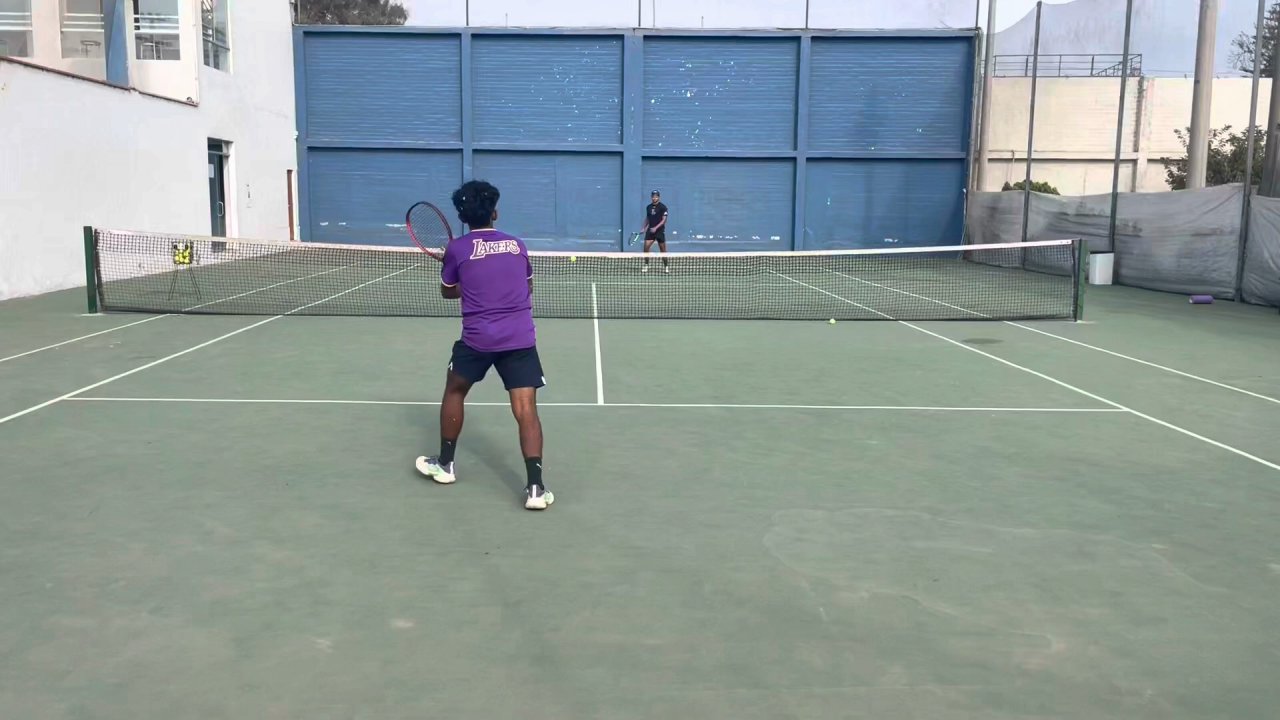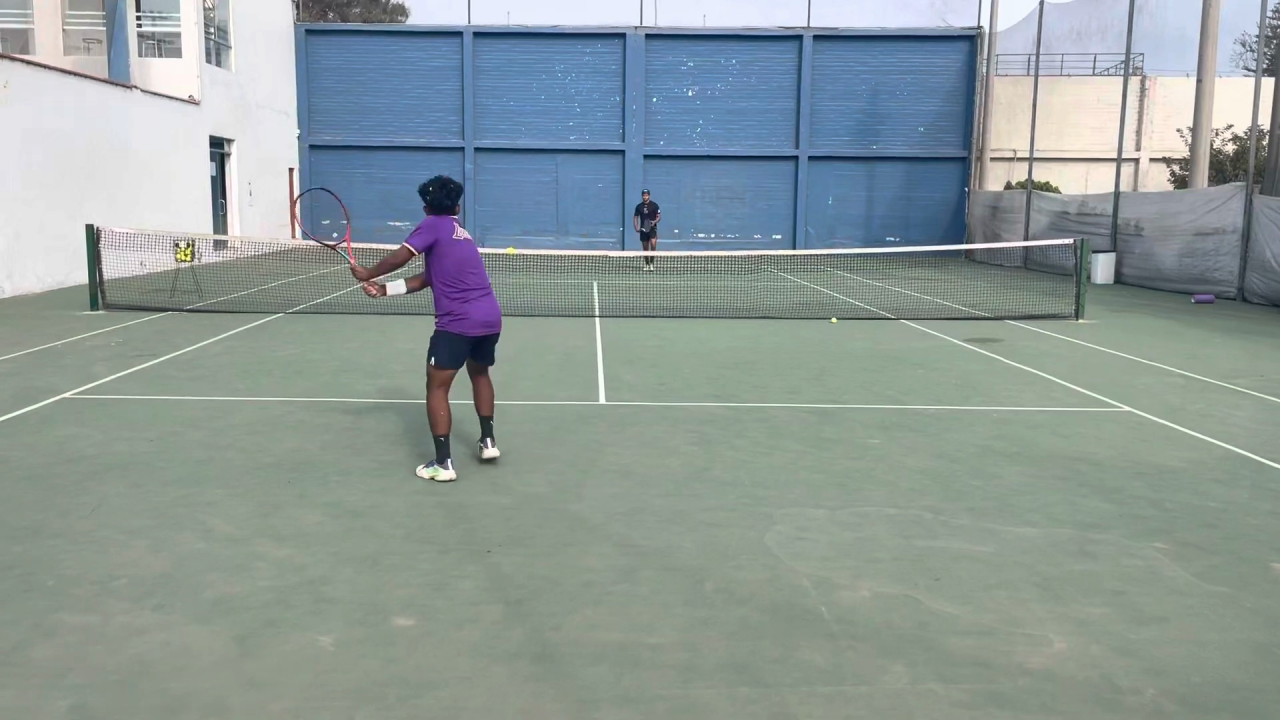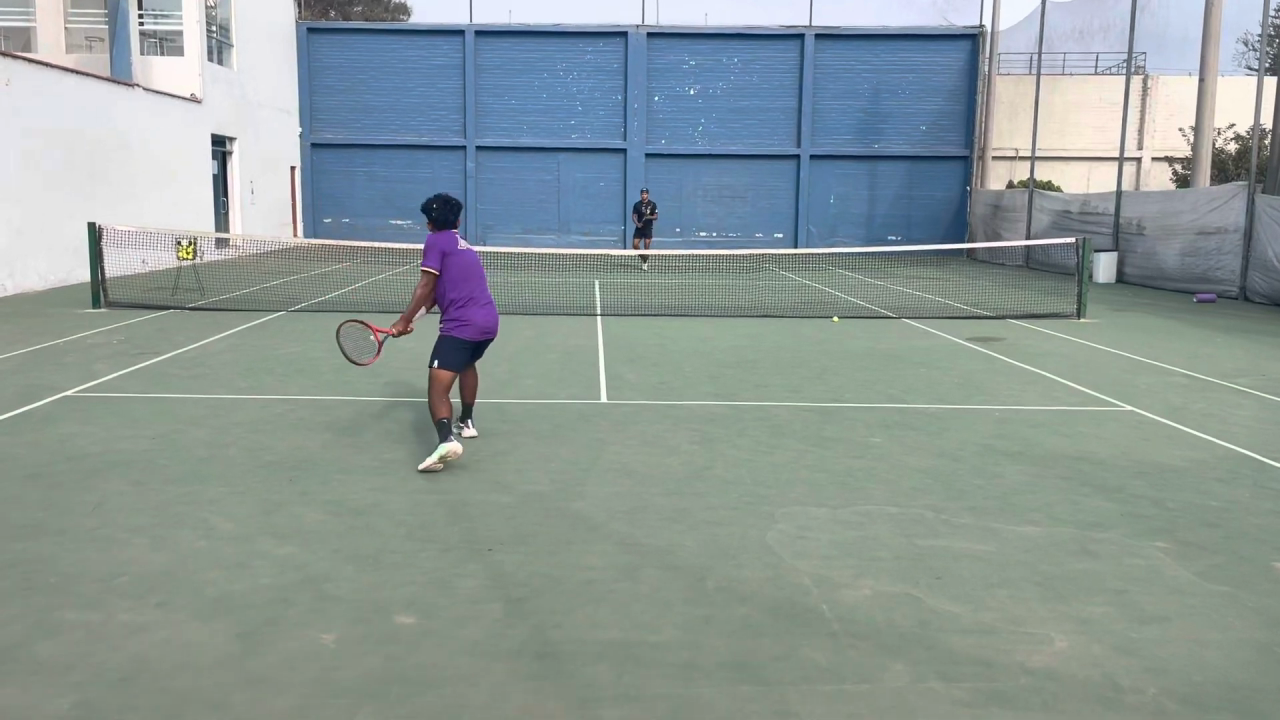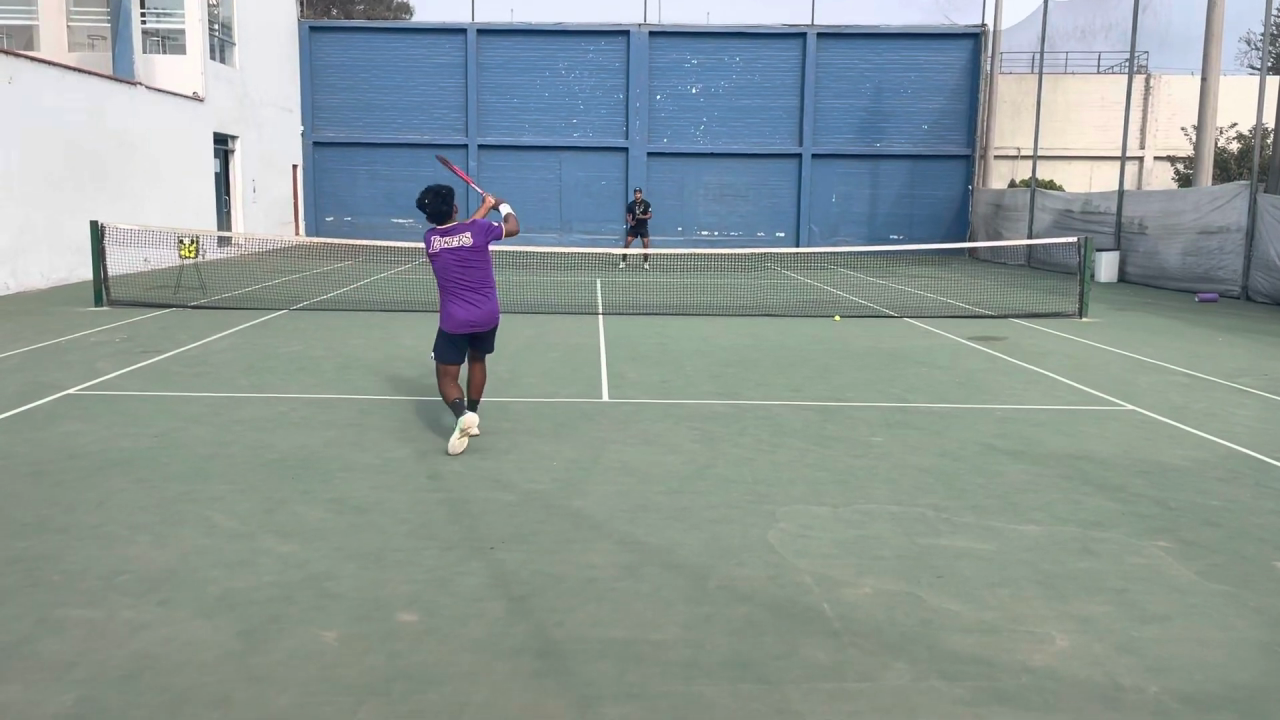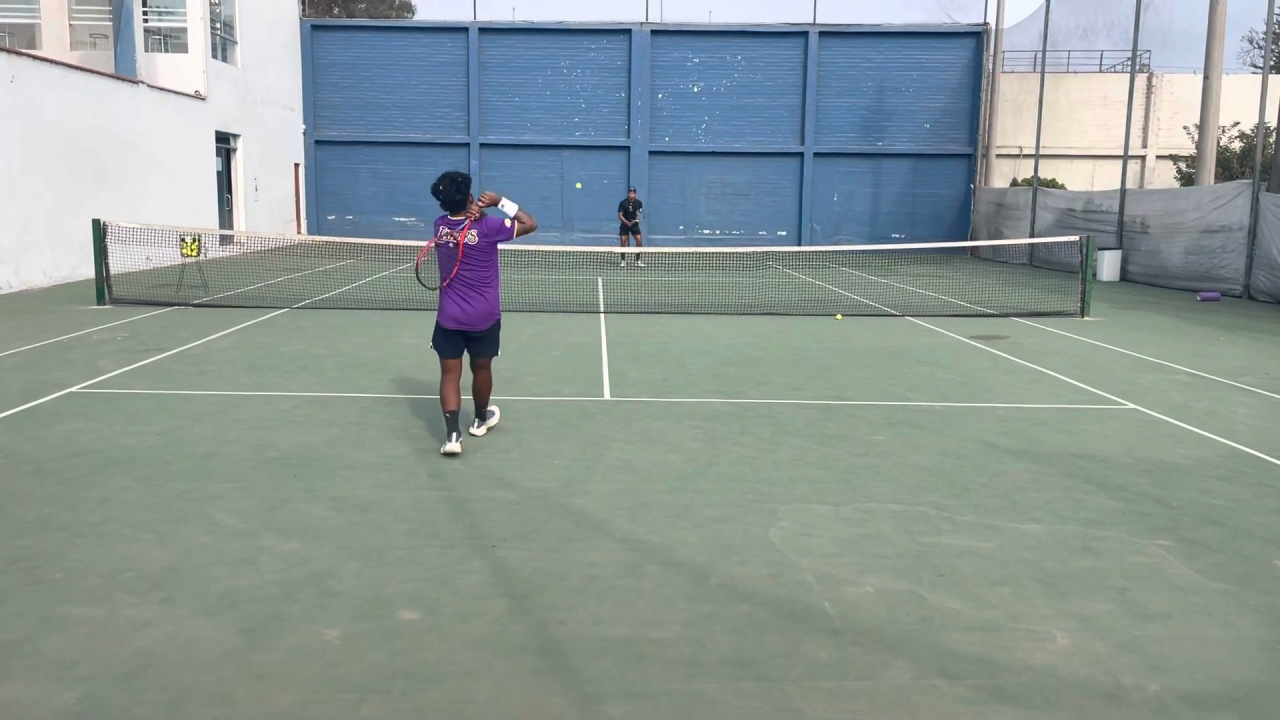
dt=0.4s
person 1, frame 1
left shoulder: (456, 248)
right shoulder: (516, 244)
left elbow: (448, 292)
left hip: (477, 338)
right hip: (519, 338)
left knee: (454, 392)
right knee: (526, 412)
left ankle: (444, 464)
right ankle: (535, 487)
person 1, frame 2
left shoulder: (434, 225)
right shoulder: (461, 234)
left elbow: (400, 257)
right elbow: (427, 278)
left wrist: (367, 275)
right wrist: (385, 288)
left hip: (457, 323)
right hip: (491, 319)
left knee: (437, 389)
right knee: (480, 374)
left ankle: (442, 463)
right ankle: (488, 440)
person 1, frame 3
left shoulder: (435, 240)
right shoulder: (463, 245)
left elbow: (426, 286)
right elbow: (437, 292)
left wrist: (405, 319)
right wrist: (410, 317)
left hip: (461, 326)
right hip: (488, 322)
left knee: (438, 390)
right knee: (466, 366)
left ankle: (447, 439)
right ankle: (466, 421)
person 1, frame 4
left shoulder: (429, 239)
right shoulder: (479, 229)
right elbow: (513, 228)
left wrist: (485, 206)
right wrist: (502, 205)
left hip: (453, 320)
right hip: (487, 315)
left knee: (446, 378)
right knee: (477, 360)
left ankle: (462, 414)
right ankle: (471, 415)
person 1, frame 5
left shoulder: (439, 226)
right shoulder: (488, 226)
right elbow: (530, 224)
left wrist: (477, 211)
right wrist: (499, 201)
left hip: (449, 316)
right hip: (485, 315)
left knee: (450, 374)
right knee: (482, 368)
left ankle: (453, 435)
right ankle: (480, 419)
